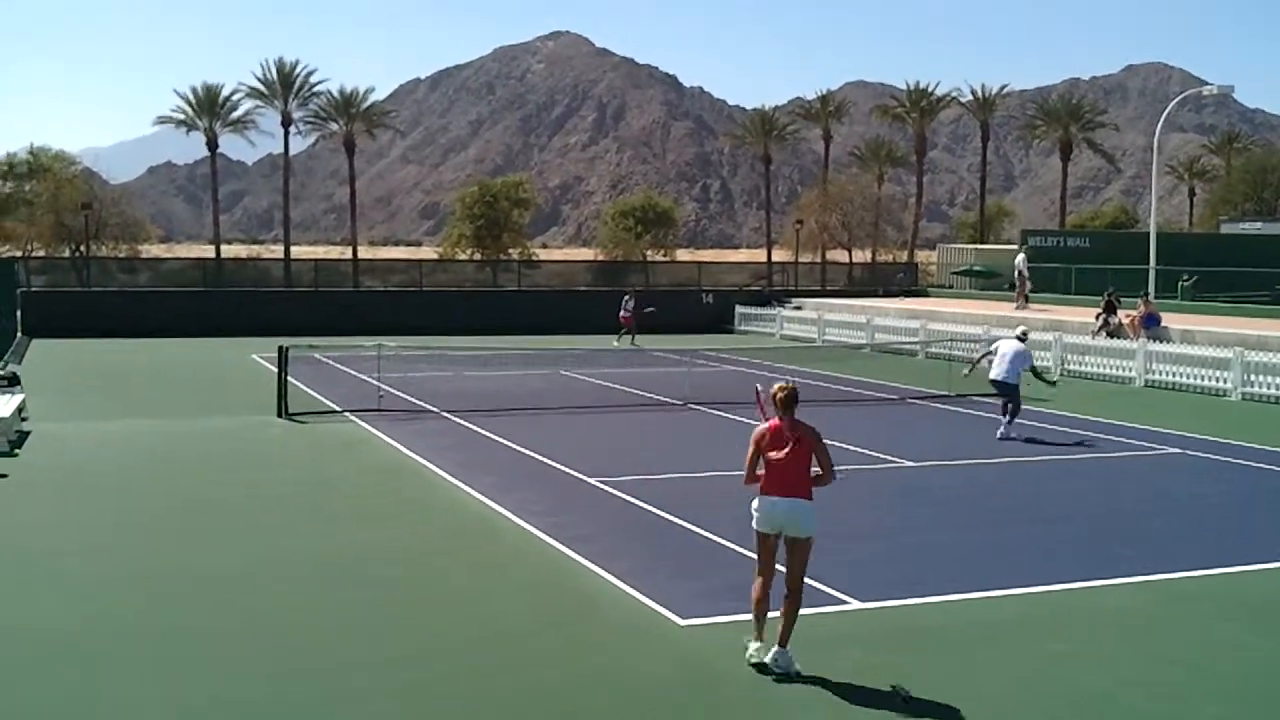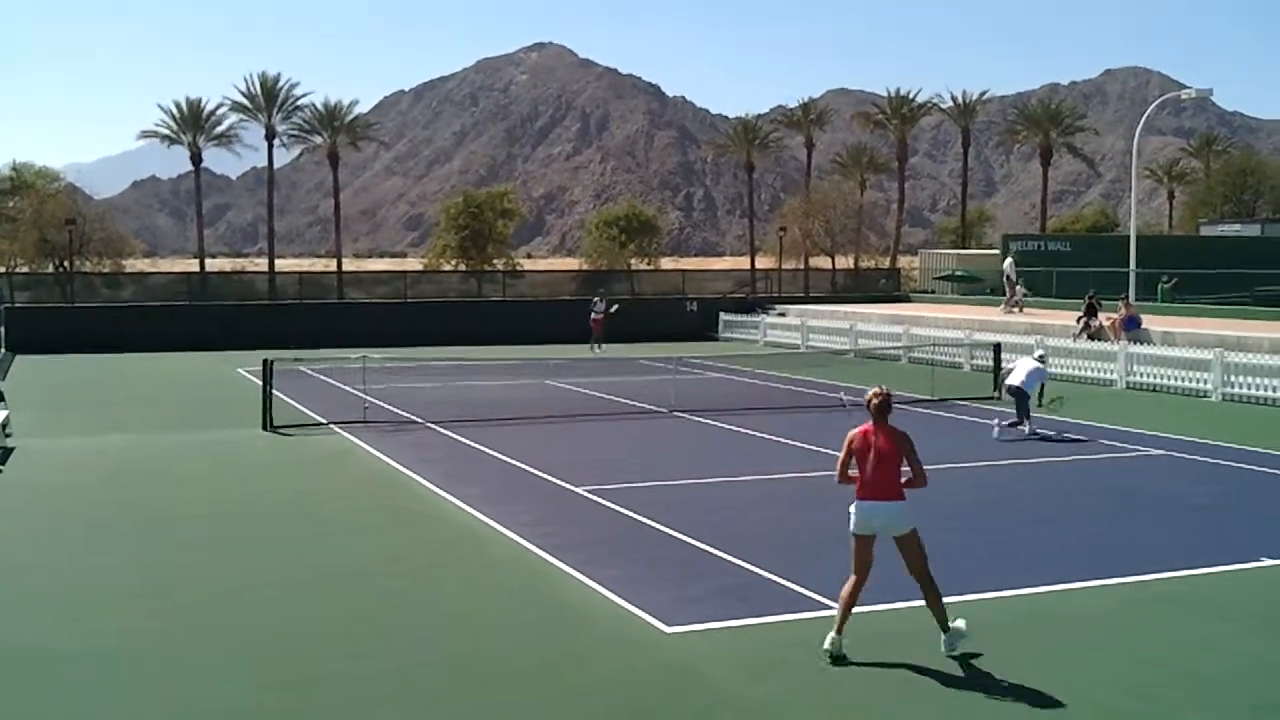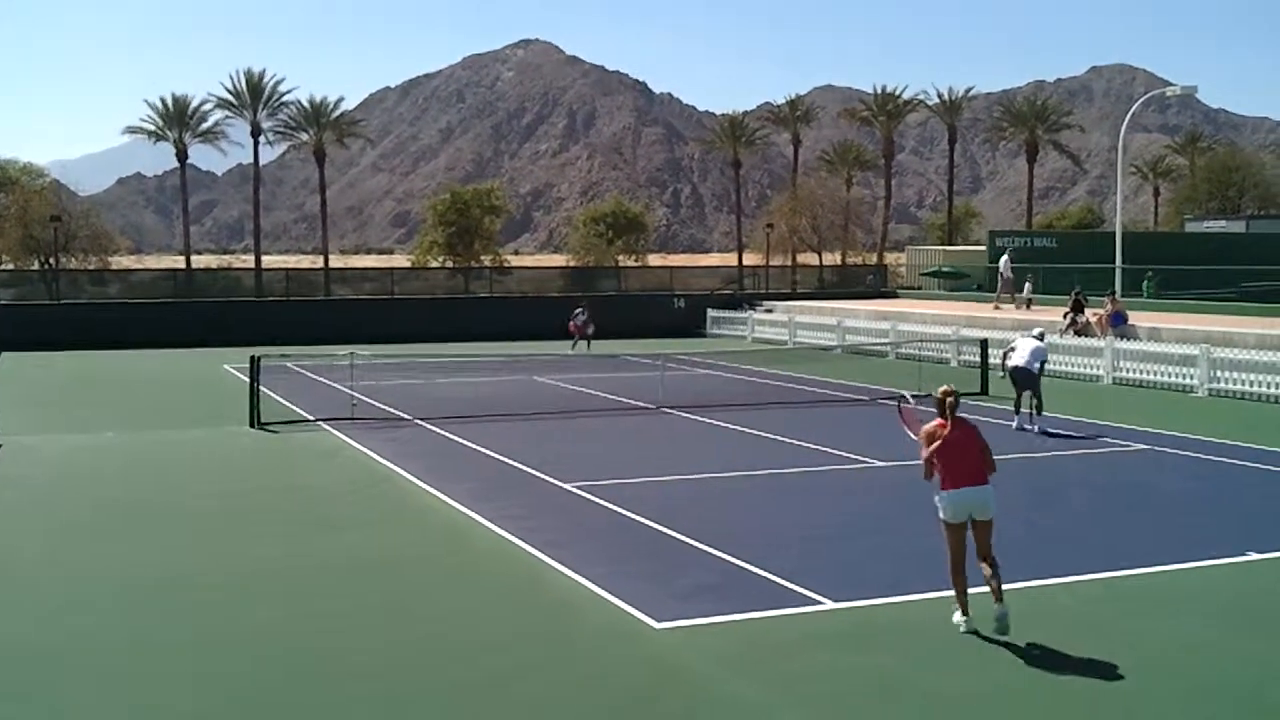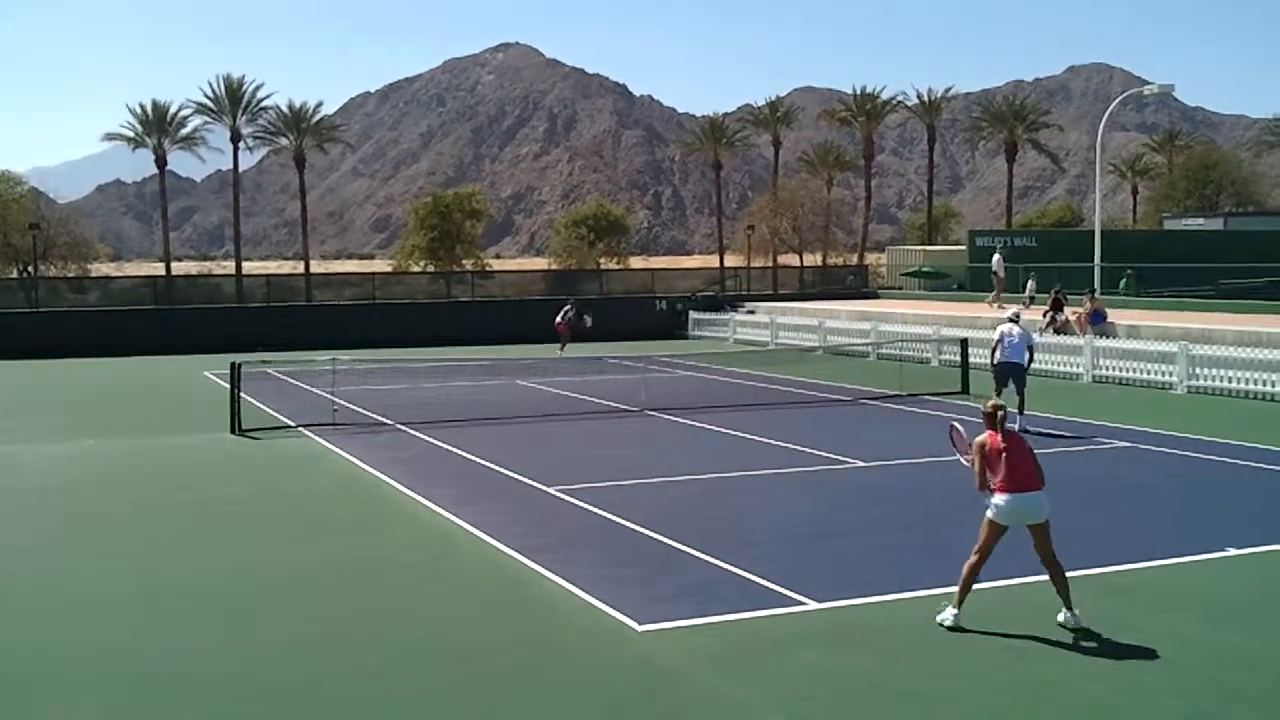
dt=0.4s
person 1, frame 1
left shoulder: (761, 432)
right shoulder: (810, 433)
left elbow: (748, 478)
right elbow: (828, 475)
right wrist: (803, 482)
left hip: (768, 505)
right hip: (801, 508)
left knee: (764, 578)
right knee: (794, 585)
left ankle: (757, 643)
right ankle: (780, 652)
person 1, frame 2
left shoulder: (854, 436)
right shoulder: (901, 438)
left elbow: (841, 477)
right elbow: (921, 480)
left hip: (863, 509)
right hip: (894, 509)
left knee: (858, 576)
right knee: (922, 574)
left ankle: (835, 637)
right ankle: (948, 633)
person 1, frame 3
left shoulder: (930, 431)
right shoulder: (972, 427)
left elbow: (928, 474)
right elbow: (991, 467)
left hip: (953, 496)
right hip: (982, 492)
left knee: (957, 559)
right knee: (986, 556)
left ankle: (964, 616)
right ankle: (999, 604)
person 1, frame 4
left shoulder: (981, 442)
right shoulder: (1019, 439)
left elbow: (982, 483)
right elbow: (1040, 478)
left hip: (1006, 500)
right hip: (1036, 498)
left knee: (979, 555)
right knee: (1048, 558)
left ankle: (953, 611)
right ankle: (1069, 613)
